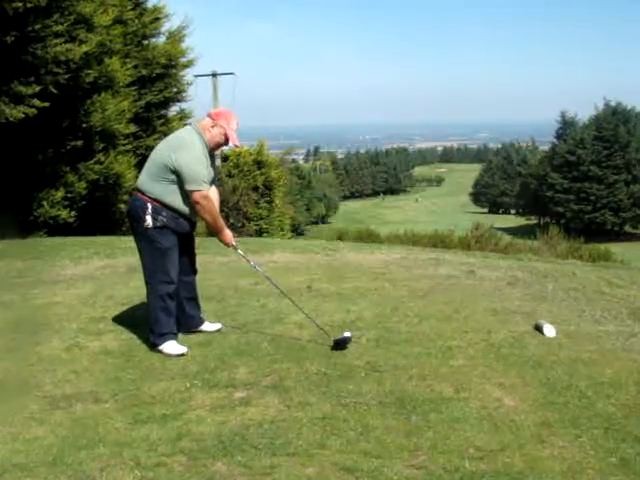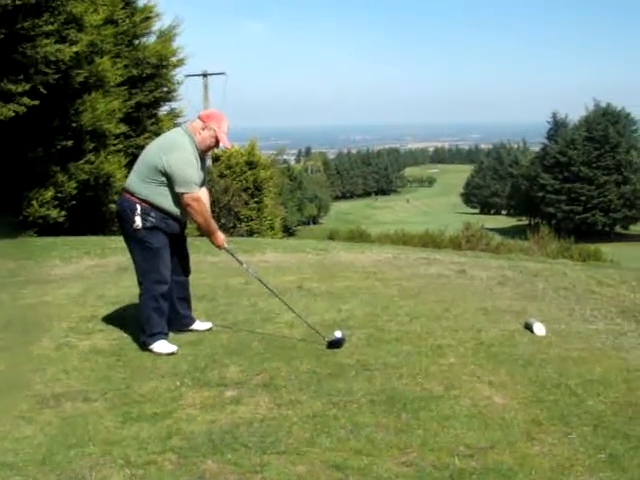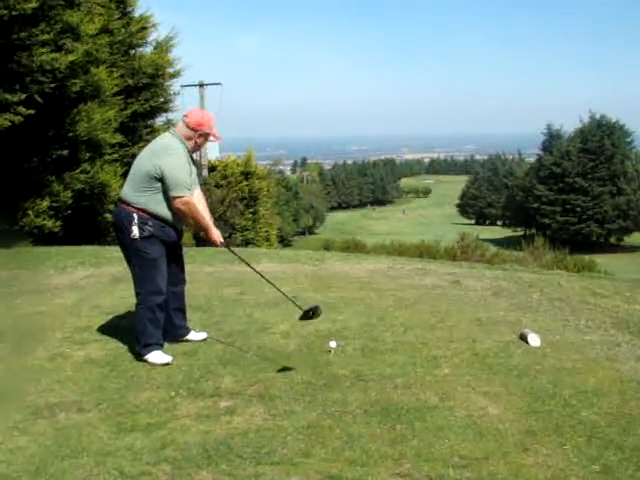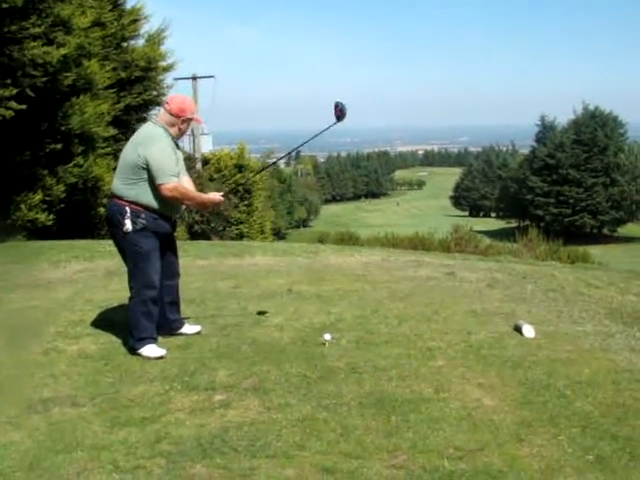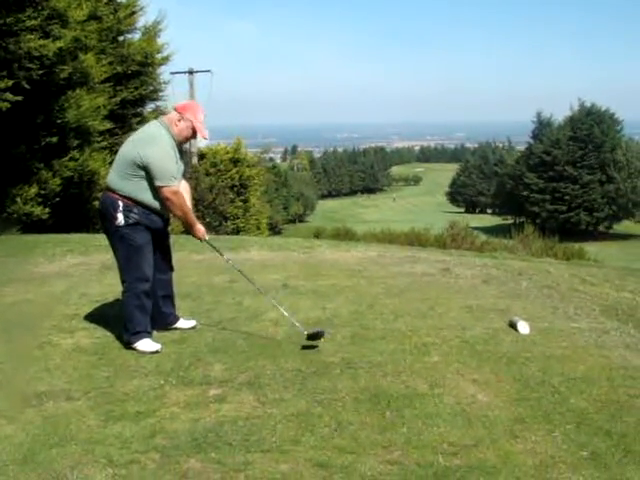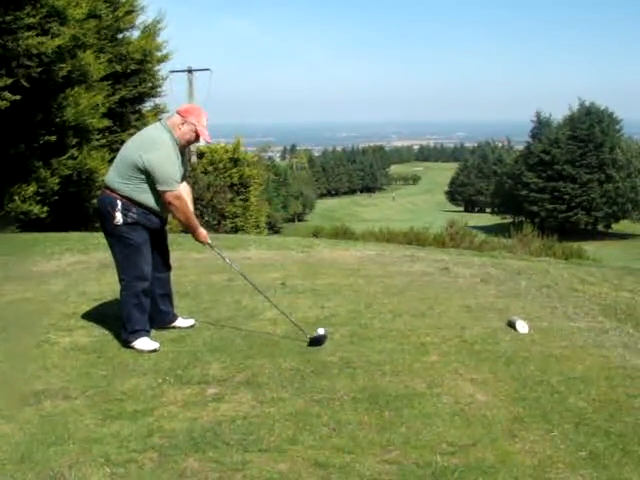
dt=0.7s
person 1, frame 1
left shoulder: (202, 145)
right shoulder: (190, 148)
left elbow: (210, 189)
right elbow: (200, 199)
left wrist: (216, 225)
right wrist: (221, 230)
left hip: (176, 216)
right hip: (154, 215)
left knee: (185, 271)
right knee: (164, 277)
left ankle: (190, 320)
right ankle: (163, 337)
person 1, frame 2
left shoulder: (193, 147)
right shoulder: (180, 151)
left elbow: (201, 190)
right elbow: (192, 201)
left wrist: (209, 228)
right wrist: (214, 233)
left hip: (166, 216)
right hip: (143, 216)
left knee: (178, 270)
right knee: (156, 277)
left ankle: (181, 320)
right ankle: (153, 336)
person 1, frame 3
left shoulder: (180, 149)
right shoulder: (172, 155)
left elbow: (195, 192)
right elbow: (182, 203)
left wrist: (210, 225)
right wrist: (208, 230)
left hip: (162, 226)
right hip: (140, 226)
left knee: (174, 280)
right knee: (153, 288)
left ankle: (175, 329)
right ankle: (148, 346)
person 1, frame 4
left shoulder: (162, 137)
right shoulder: (156, 143)
left elbow: (182, 176)
right elbow: (170, 189)
left wrist: (200, 199)
right wrist: (204, 199)
left hip: (155, 218)
right hip: (134, 219)
left knee: (168, 273)
right knee: (146, 280)
left ankle: (169, 322)
right ankle: (142, 340)
person 1, frame 5
left shoulder: (168, 139)
right shoulder: (158, 144)
left elbow: (180, 182)
right elbow: (170, 194)
left wrist: (189, 217)
right wrist: (193, 225)
left hip: (148, 214)
right hip: (126, 214)
left knee: (162, 268)
right knee: (139, 276)
left ankle: (164, 318)
right ankle: (136, 334)
person 1, frame 6
left shoulder: (174, 142)
right shoulder: (160, 147)
left elbow: (181, 184)
right elbow: (173, 198)
left wrist: (193, 221)
right wrist: (196, 229)
left hip: (147, 212)
right hip: (123, 212)
left knee: (159, 266)
right knee: (137, 274)
left ankle: (163, 317)
right ankle: (135, 333)
